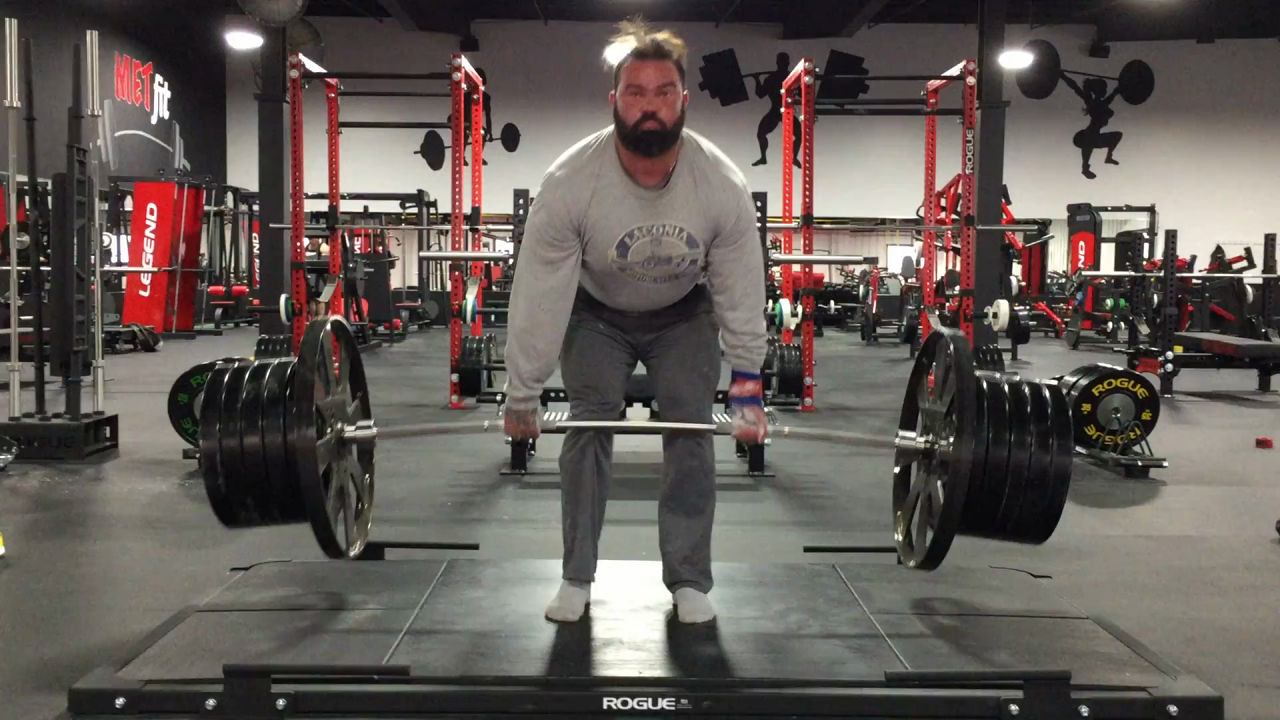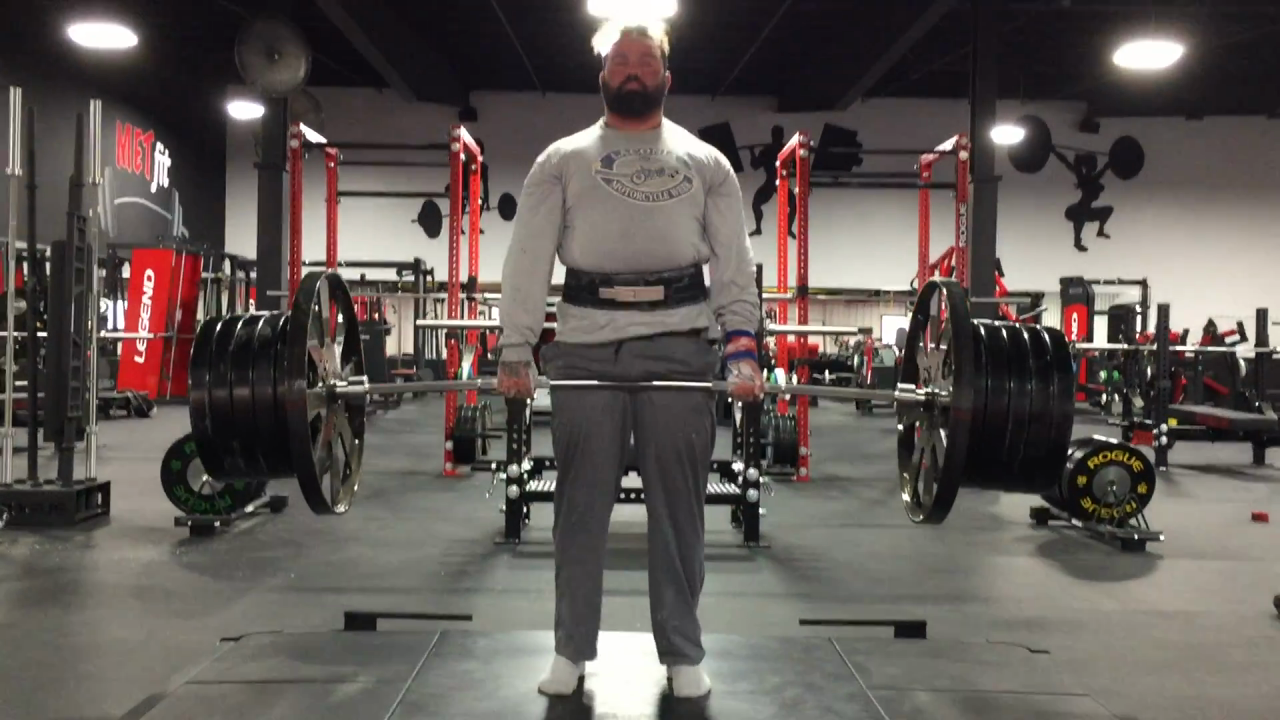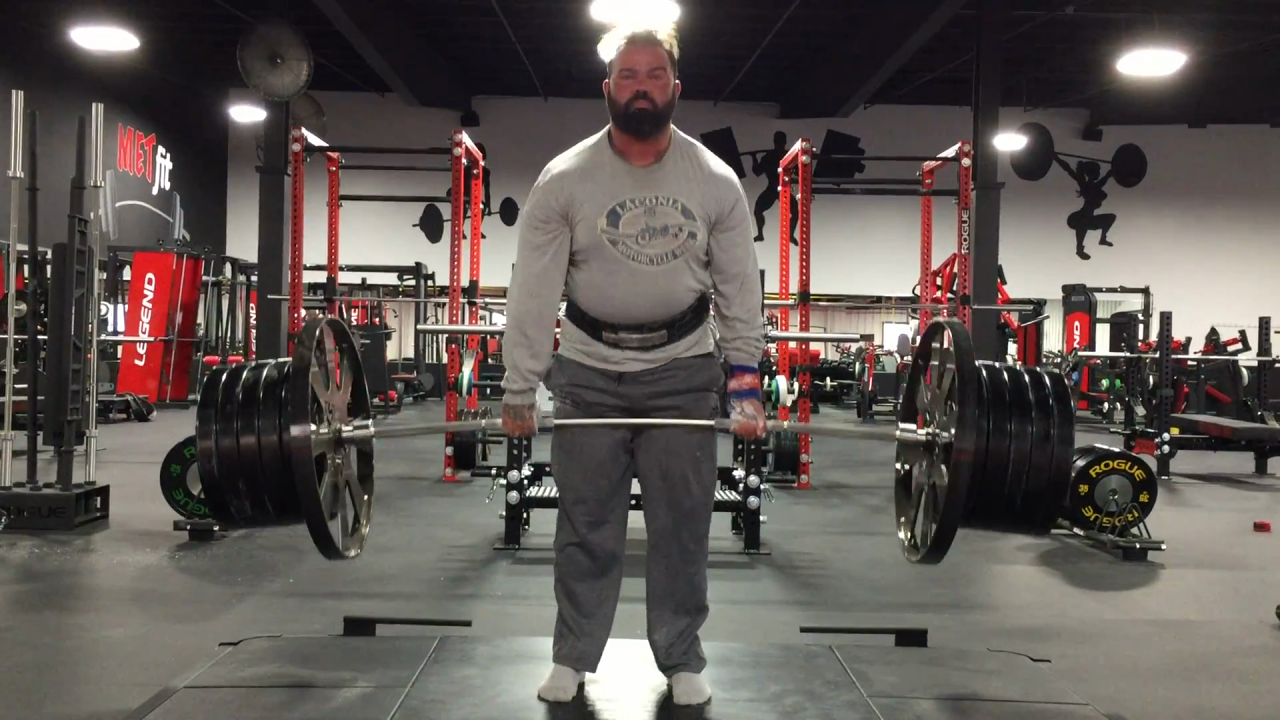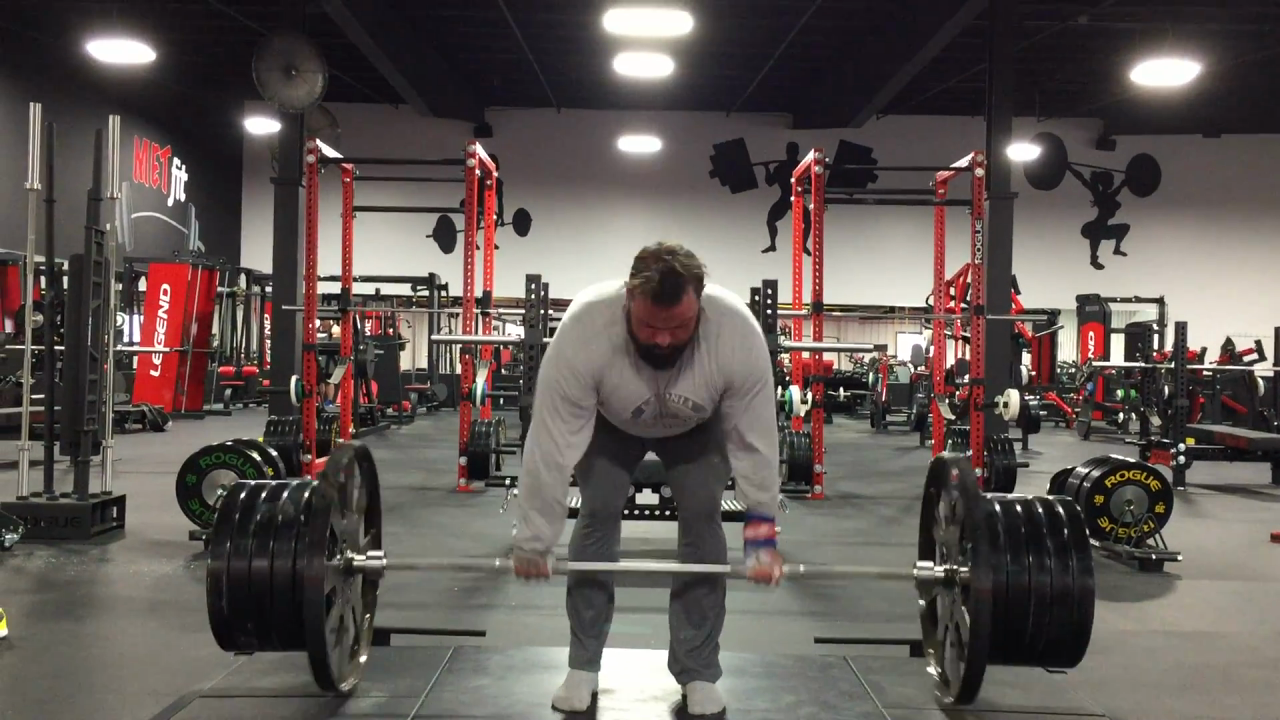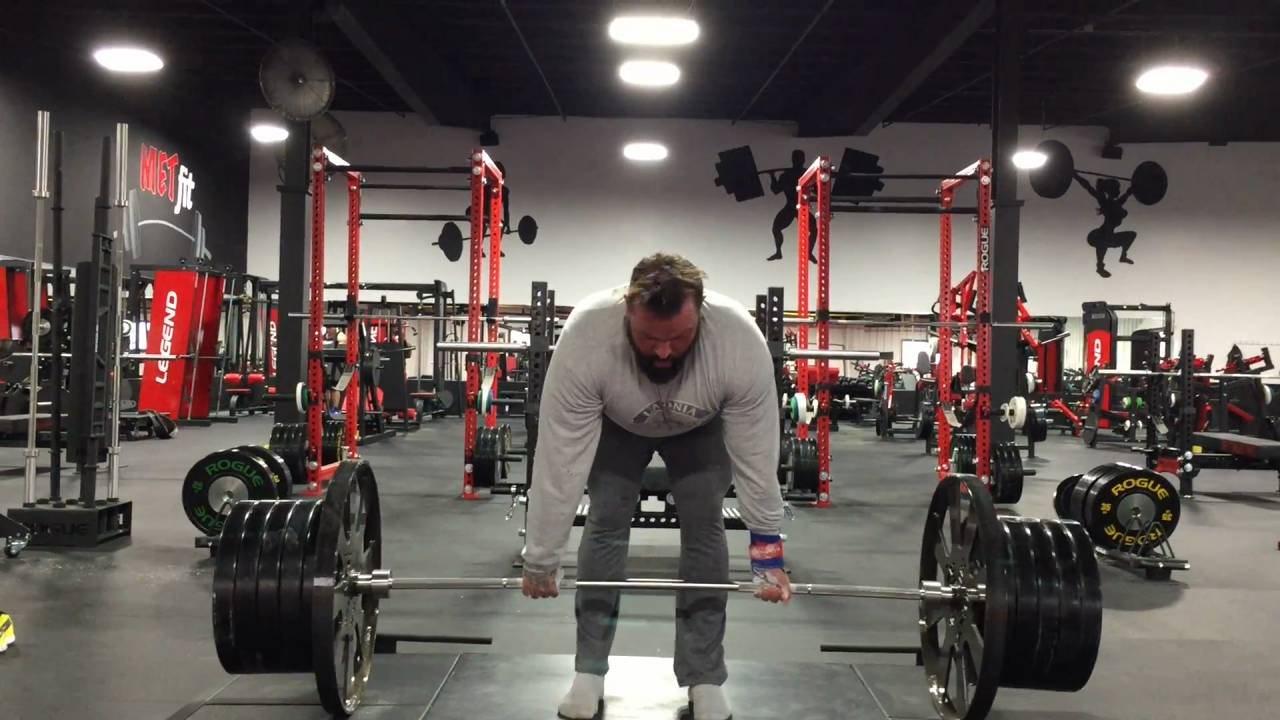
dt=0.7s
person 1, frame 1
left shoulder: (724, 186)
right shoulder: (569, 183)
left elbow: (741, 294)
right elbow: (540, 297)
left wrist: (747, 391)
right wrist: (522, 398)
left hip: (684, 315)
right hip: (596, 313)
left knee: (692, 436)
right knee: (587, 432)
left ankle: (689, 580)
right ankle: (576, 577)
person 1, frame 2
left shoulder: (705, 160)
right shoulder: (563, 158)
left elbow: (733, 260)
right elbow: (528, 257)
left wrist: (741, 350)
right wrist: (515, 351)
left hip: (680, 345)
right hip: (586, 346)
left knee: (676, 505)
right knee: (582, 502)
left ankle: (682, 652)
right ankle: (572, 649)
person 1, frame 3
left shoulder: (716, 181)
right shoulder: (564, 179)
left elbow: (739, 290)
right elbow: (533, 292)
left wrist: (745, 384)
right wrist: (519, 392)
left hip: (684, 371)
right hip: (589, 371)
left knee: (682, 519)
right knee: (587, 519)
left ankle: (681, 660)
right ankle: (572, 658)
person 1, frame 4
left shoulder: (739, 333)
right shoulder: (584, 330)
left elbow: (756, 440)
right elbow: (552, 447)
left wrist: (761, 534)
right wrist: (533, 543)
left hip: (696, 426)
right hip: (609, 424)
left knee: (701, 518)
right knee: (597, 515)
left ankle: (698, 672)
right ankle: (583, 665)
person 1, frame 5
left shoulder: (741, 344)
right shoulder: (585, 339)
left elbow: (755, 458)
right elbow: (560, 460)
left wrist: (768, 553)
right wrist: (541, 560)
left hip: (699, 427)
right hip: (615, 424)
left knee: (704, 524)
right knee: (606, 521)
left ankle: (703, 676)
right ankle: (590, 669)
